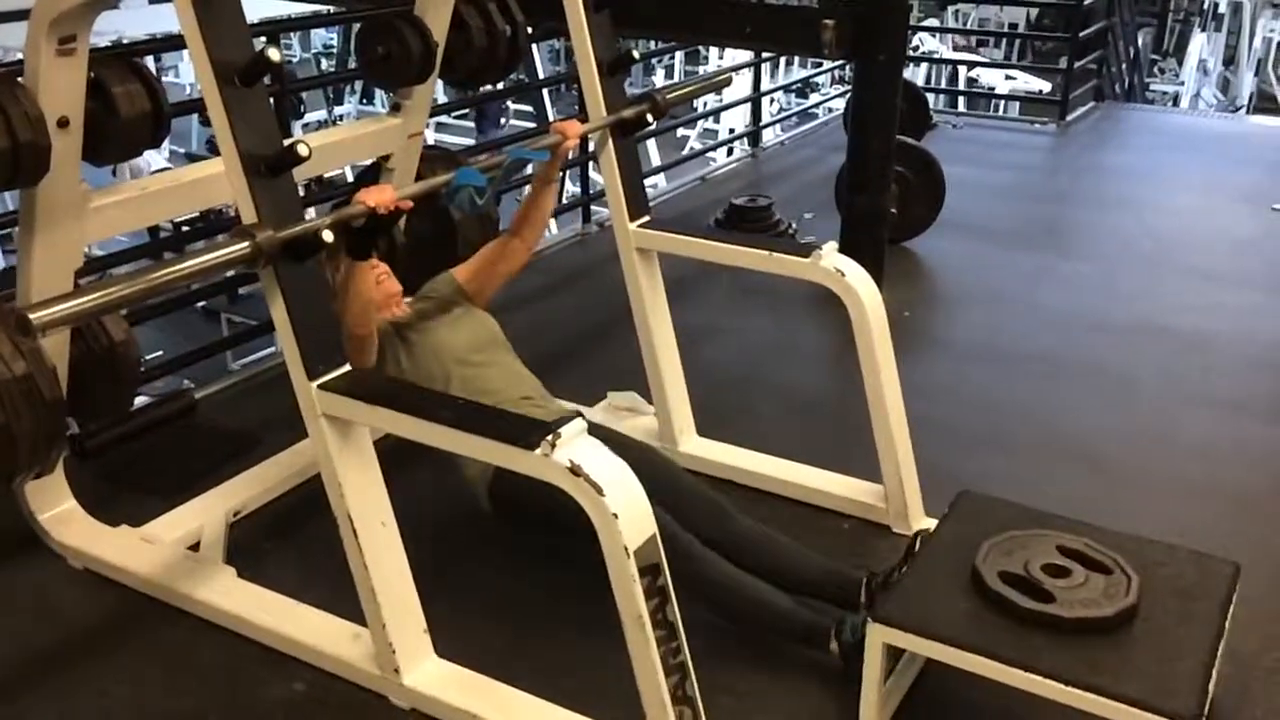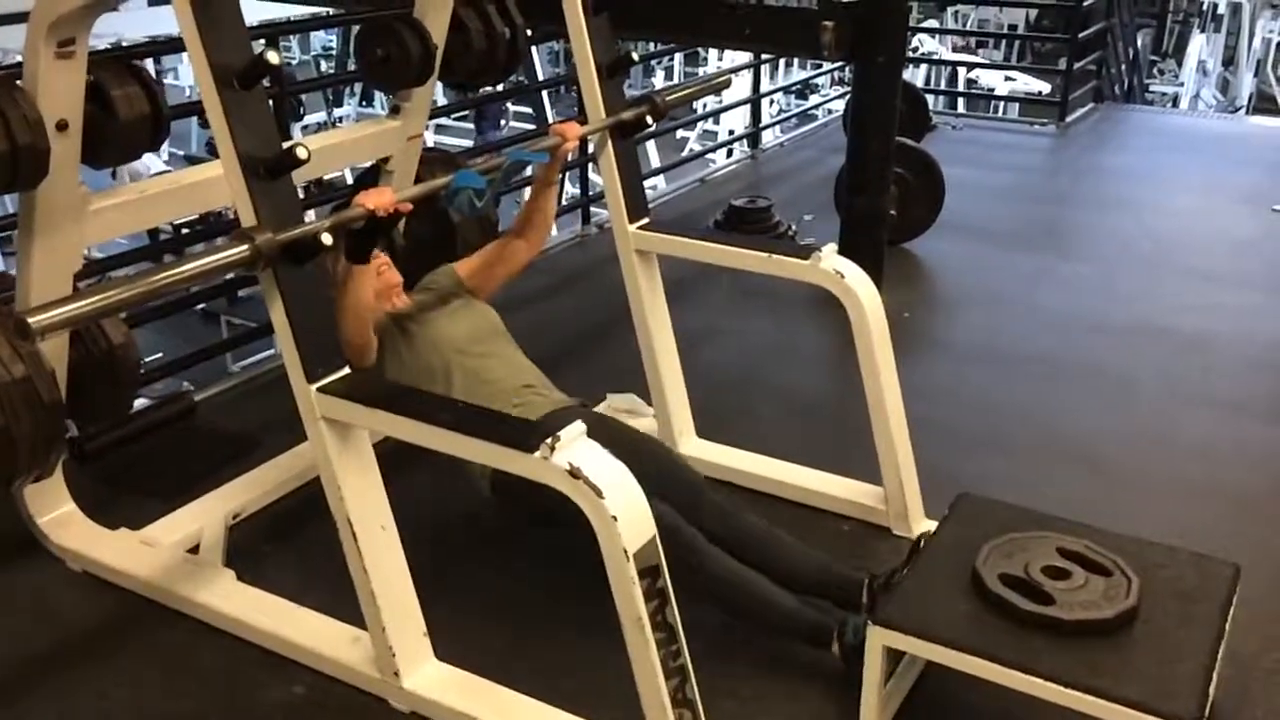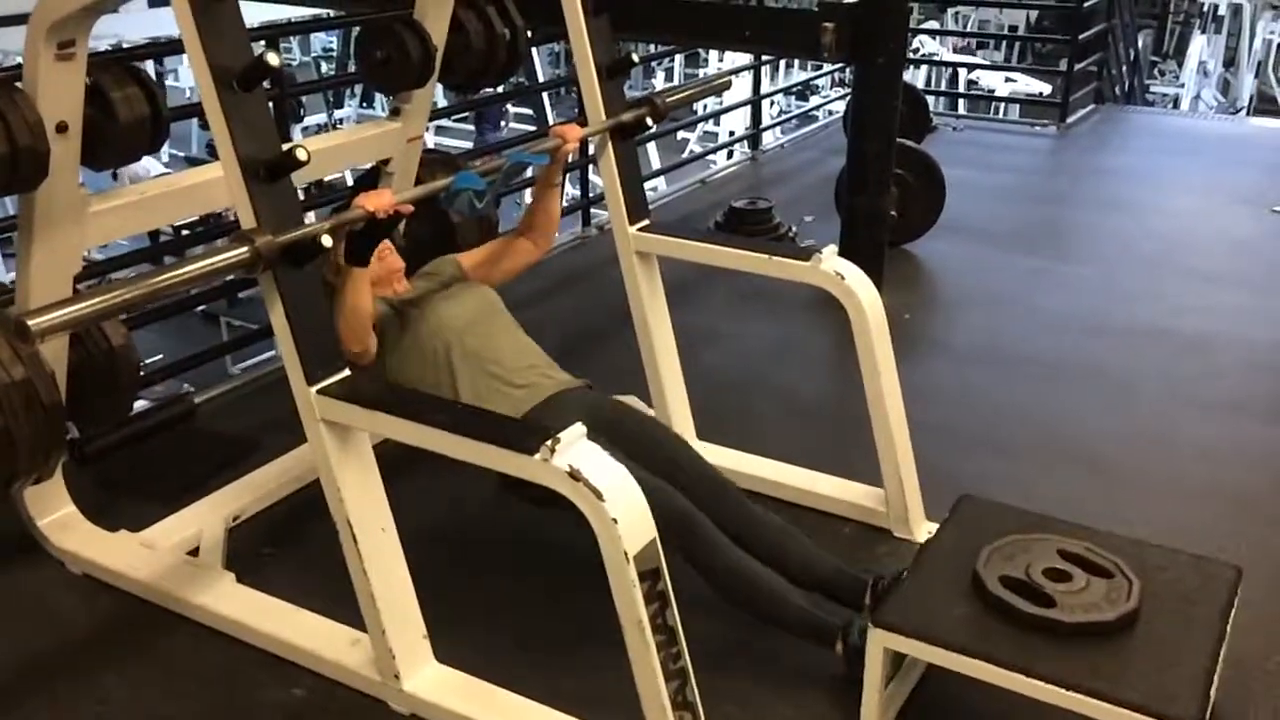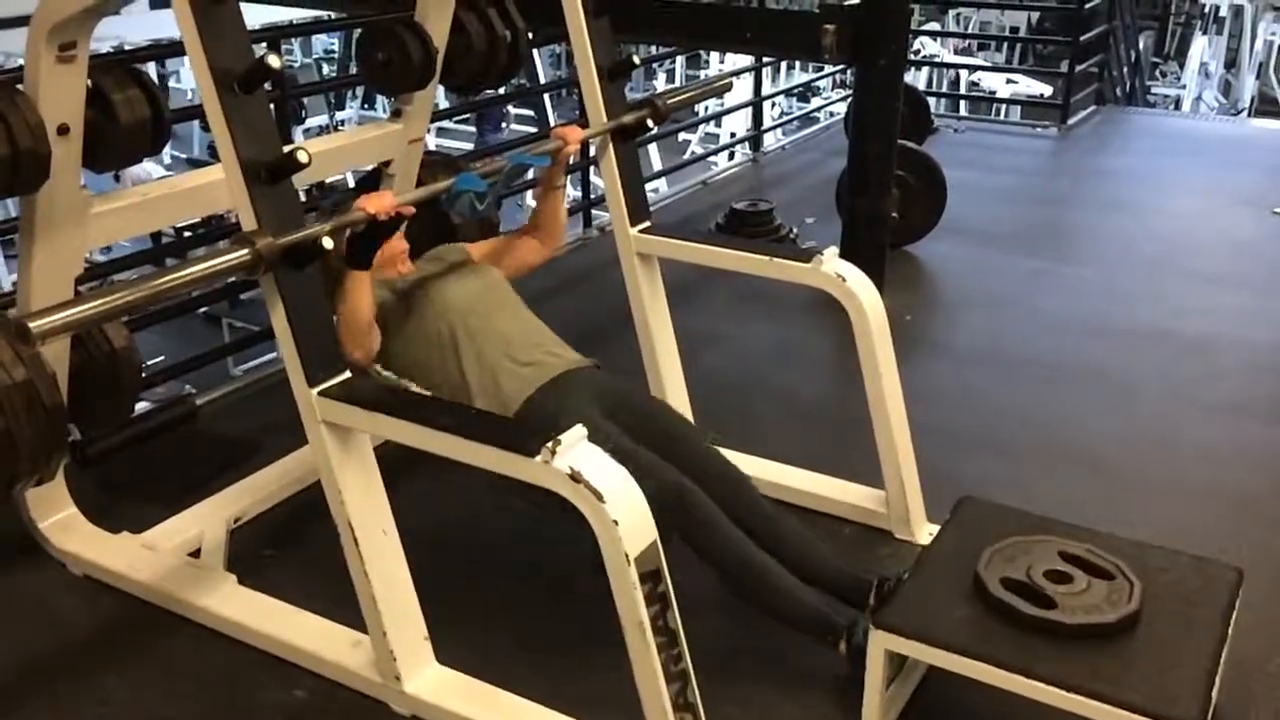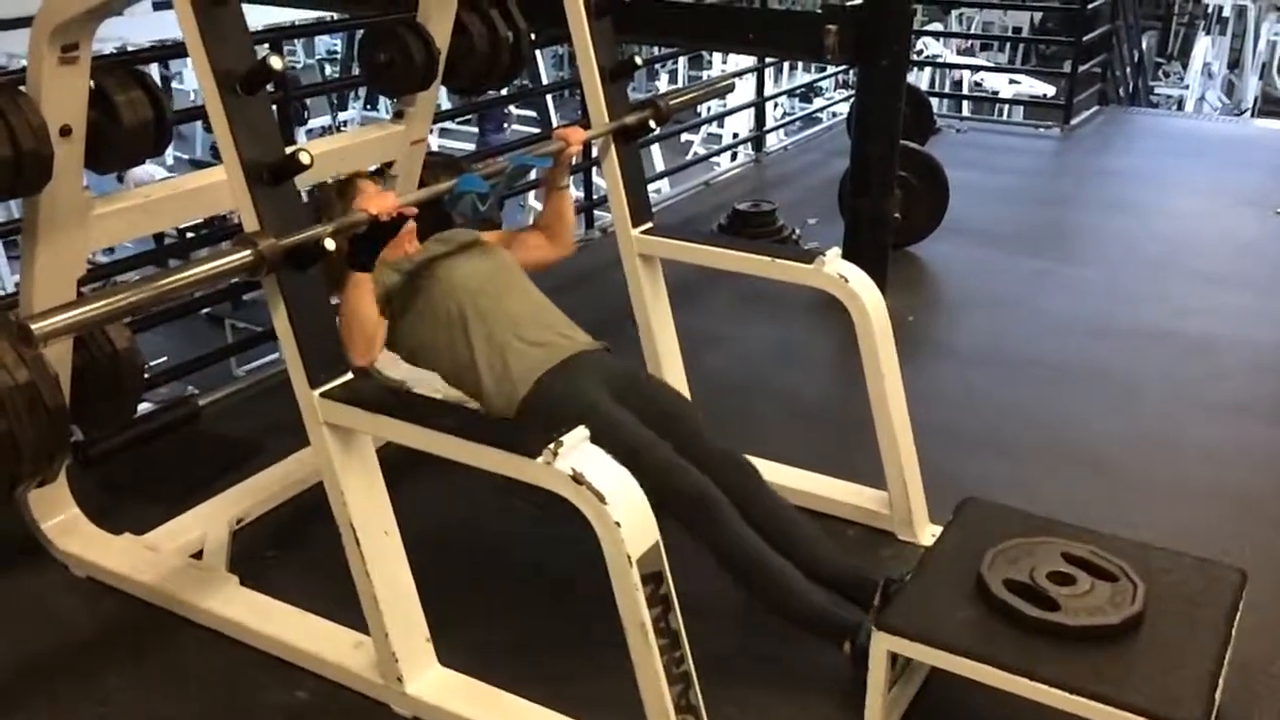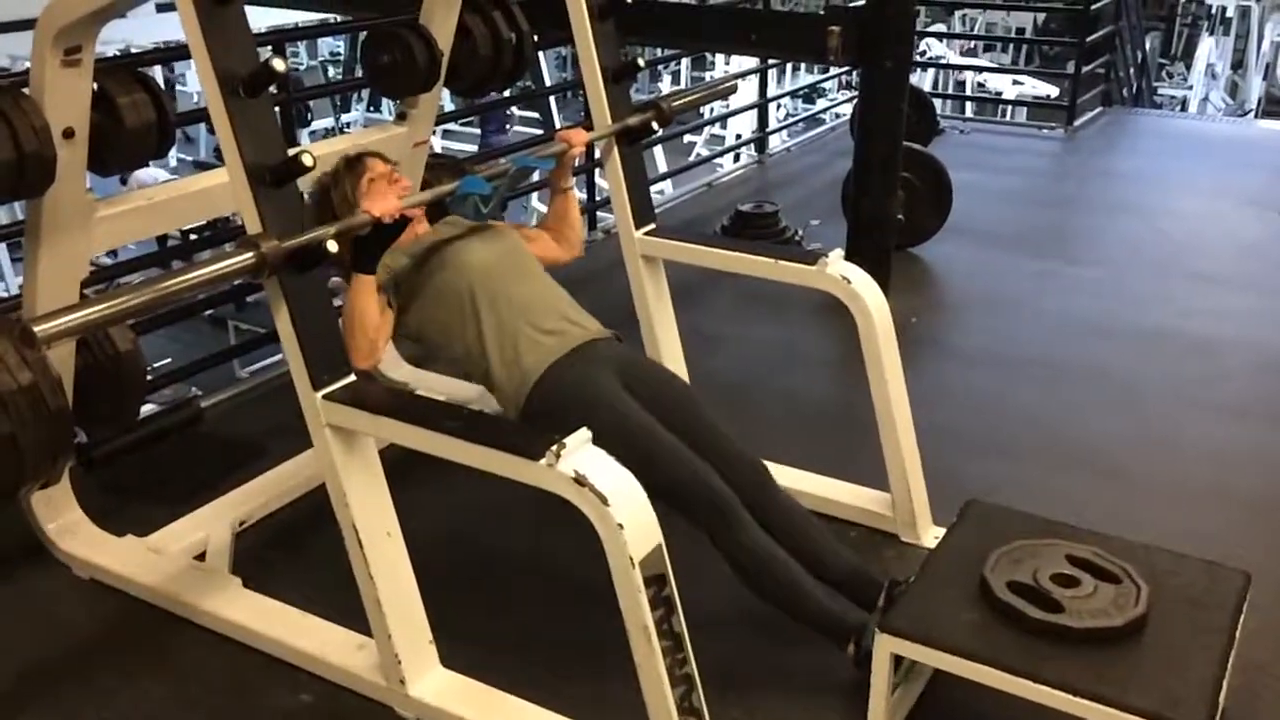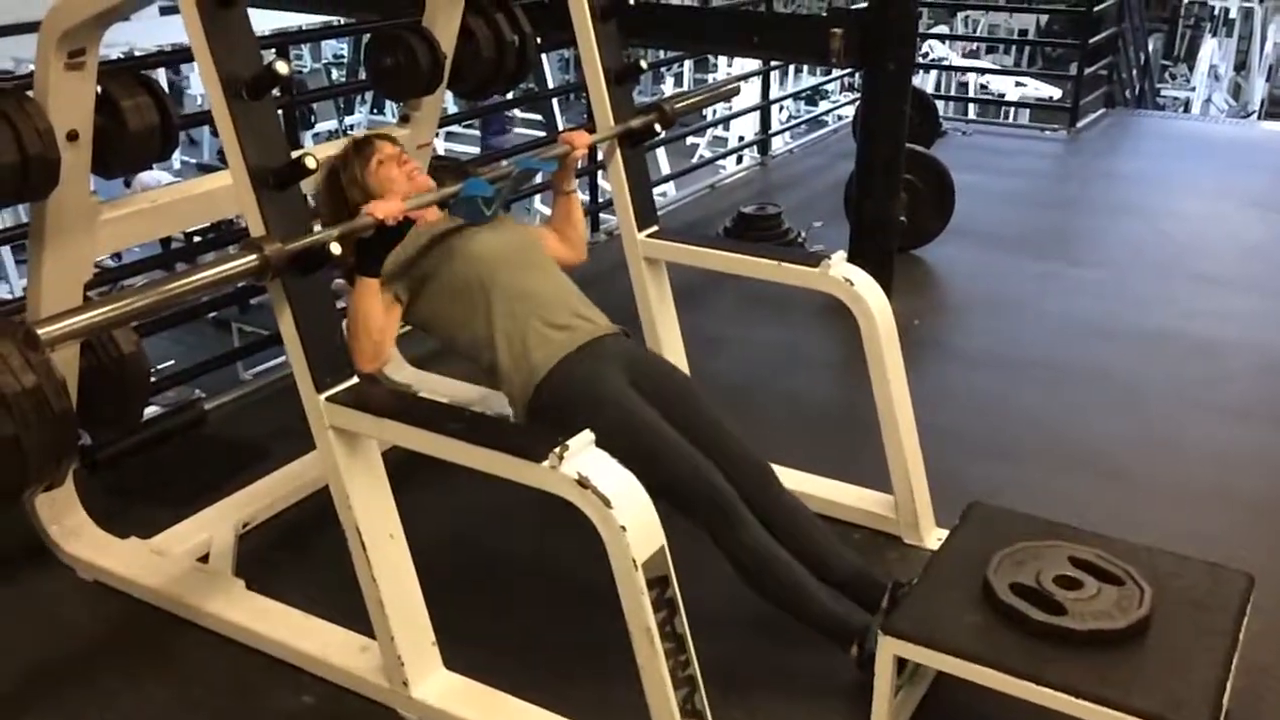
dt=0.1s
person 1, frame 1
left shoulder: (439, 302)
right shoulder: (380, 353)
left elbow: (519, 241)
right elbow: (356, 329)
left wrist: (551, 165)
right wrist: (359, 233)
left hip: (567, 426)
right hip: (515, 464)
left knee: (709, 513)
right knee: (668, 544)
left ankle: (861, 590)
right ankle: (838, 635)
person 1, frame 2
left shoulder: (439, 289)
right shoulder: (379, 338)
left elbow: (525, 240)
right elbow: (355, 342)
left wrist: (552, 166)
right wrist: (358, 248)
left hip: (572, 416)
left knee: (713, 508)
right knee: (673, 538)
left ankle: (862, 592)
right ankle: (838, 634)
person 1, frame 3
left shoulder: (438, 279)
right shoulder: (378, 323)
left elbow: (530, 240)
right elbow: (354, 343)
left wrist: (552, 167)
right wrist: (357, 242)
left hip: (576, 399)
left knee: (720, 498)
right knee: (681, 524)
left ankle: (866, 592)
right ankle: (844, 634)
person 1, frame 4
left shoulder: (445, 256)
right shoulder: (378, 303)
left elbow: (544, 241)
right elbow: (358, 350)
left wrist: (554, 169)
right wrist: (360, 252)
left hip: (587, 380)
right hip: (536, 414)
left knee: (731, 488)
right knee: (691, 513)
left ankle: (869, 593)
right ankle: (848, 634)
person 1, frame 5
left shoulder: (453, 241)
right shoulder: (385, 288)
left elbow: (554, 241)
right elbow: (360, 354)
left wrist: (558, 169)
right wrist: (362, 251)
left hip: (598, 362)
right hip: (543, 398)
left knee: (739, 481)
right knee: (699, 503)
left ankle: (873, 593)
right ankle: (852, 633)
person 1, frame 6
left shoulder: (469, 224)
right shoulder: (391, 271)
left elbow: (568, 244)
right elbow: (364, 358)
left wrist: (562, 170)
right wrist: (363, 252)
left hip: (611, 355)
right hip: (555, 386)
left knee: (748, 480)
right knee: (713, 503)
left ankle: (878, 594)
right ankle: (859, 635)
person 1, frame 7
left shoulder: (476, 218)
right shoulder: (400, 263)
left elbow: (572, 247)
right elbow: (369, 360)
left wrist: (566, 171)
right wrist: (368, 252)
left hip: (617, 350)
right hip: (562, 382)
left knee: (753, 479)
right knee: (716, 503)
left ankle: (882, 596)
right ankle: (862, 637)
